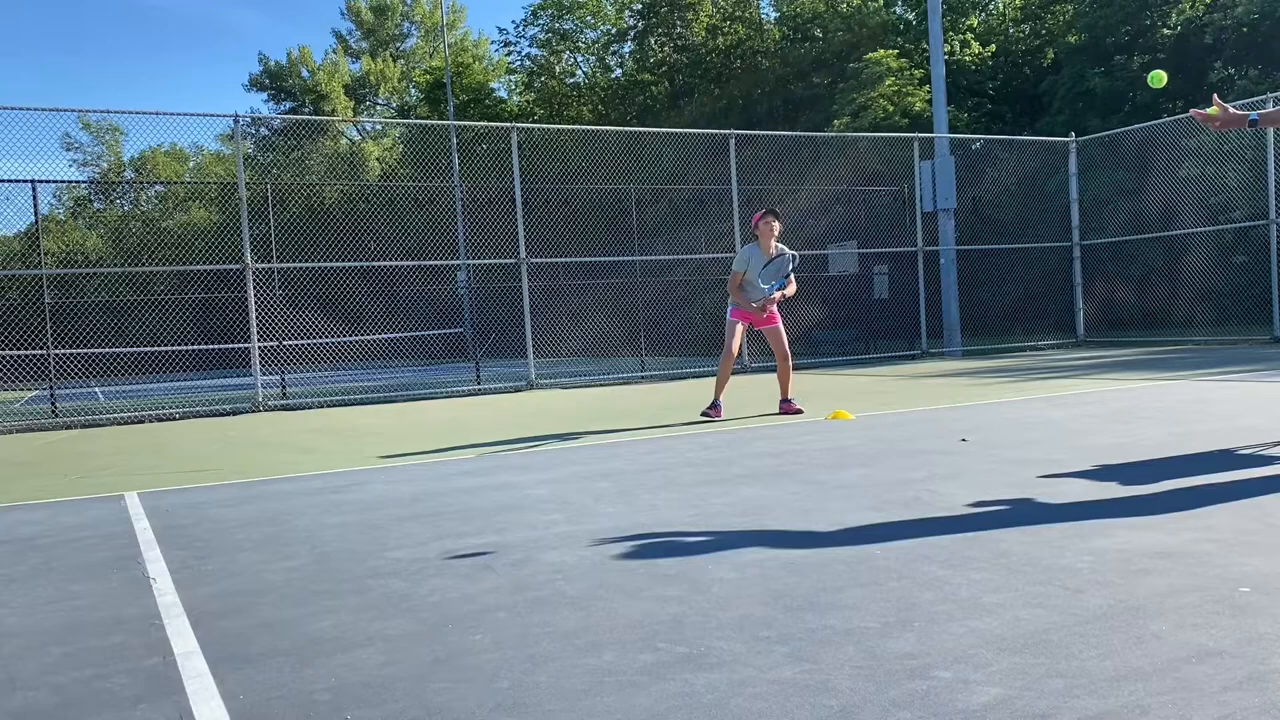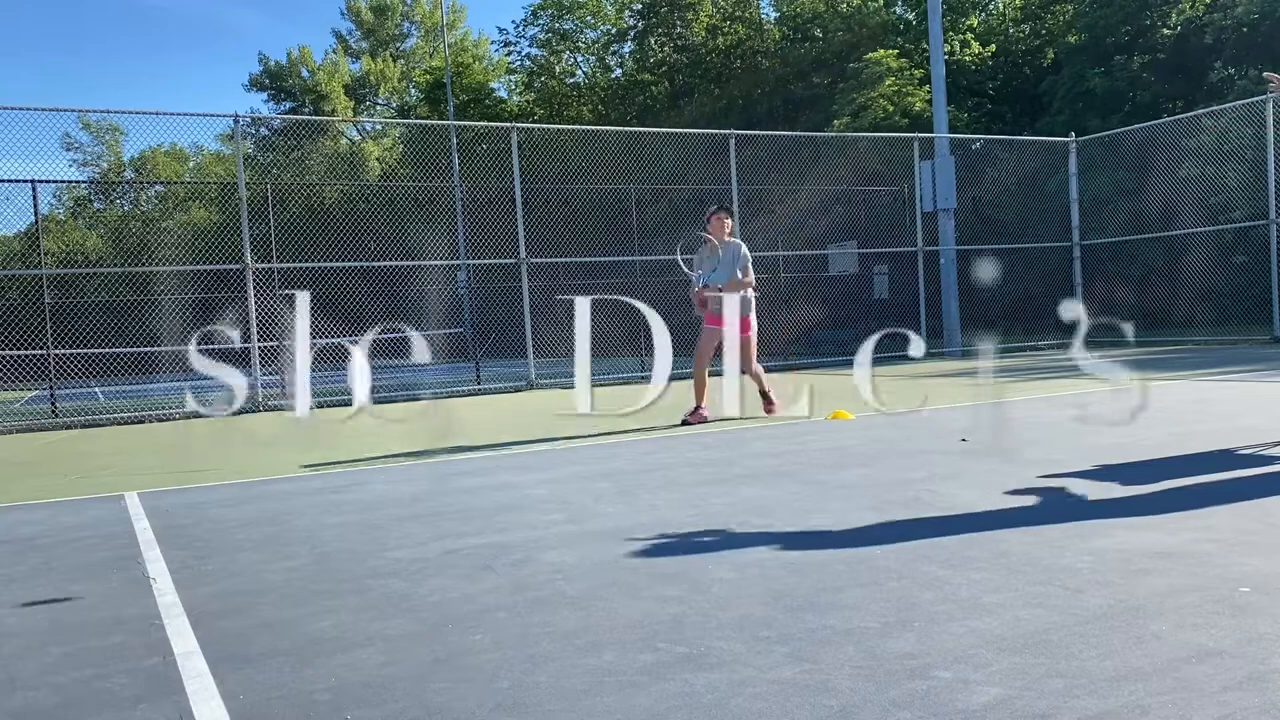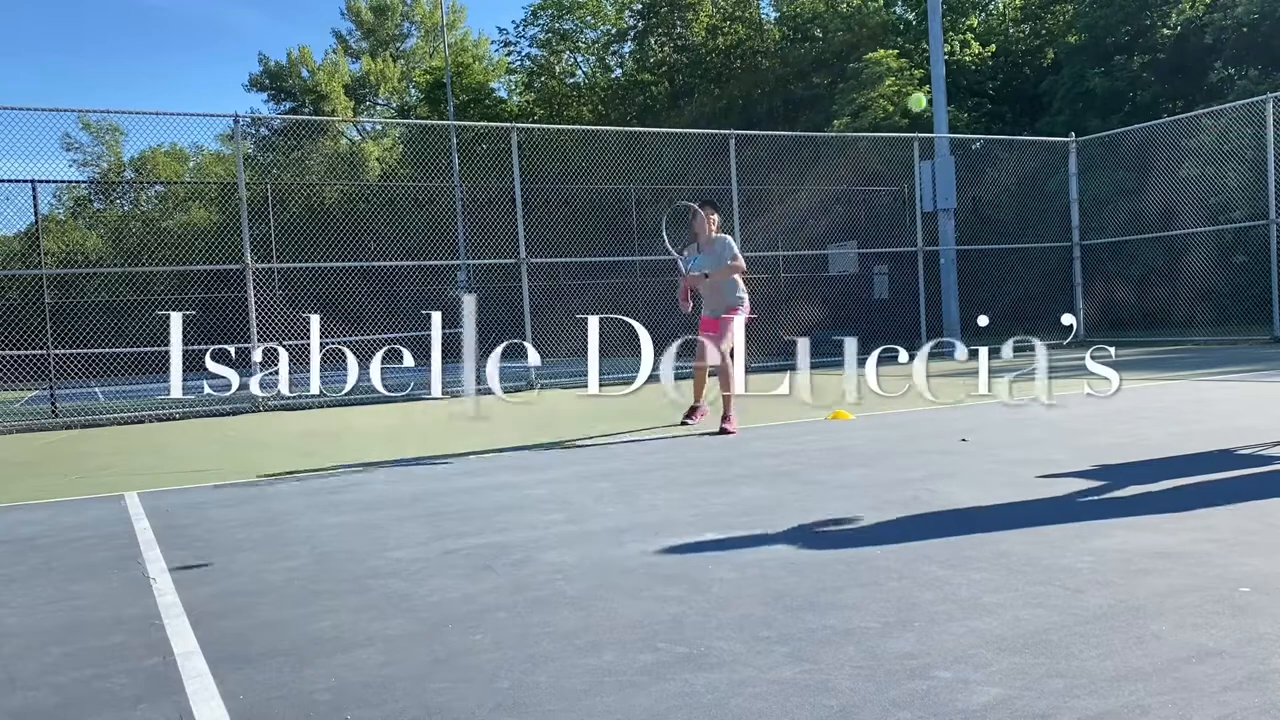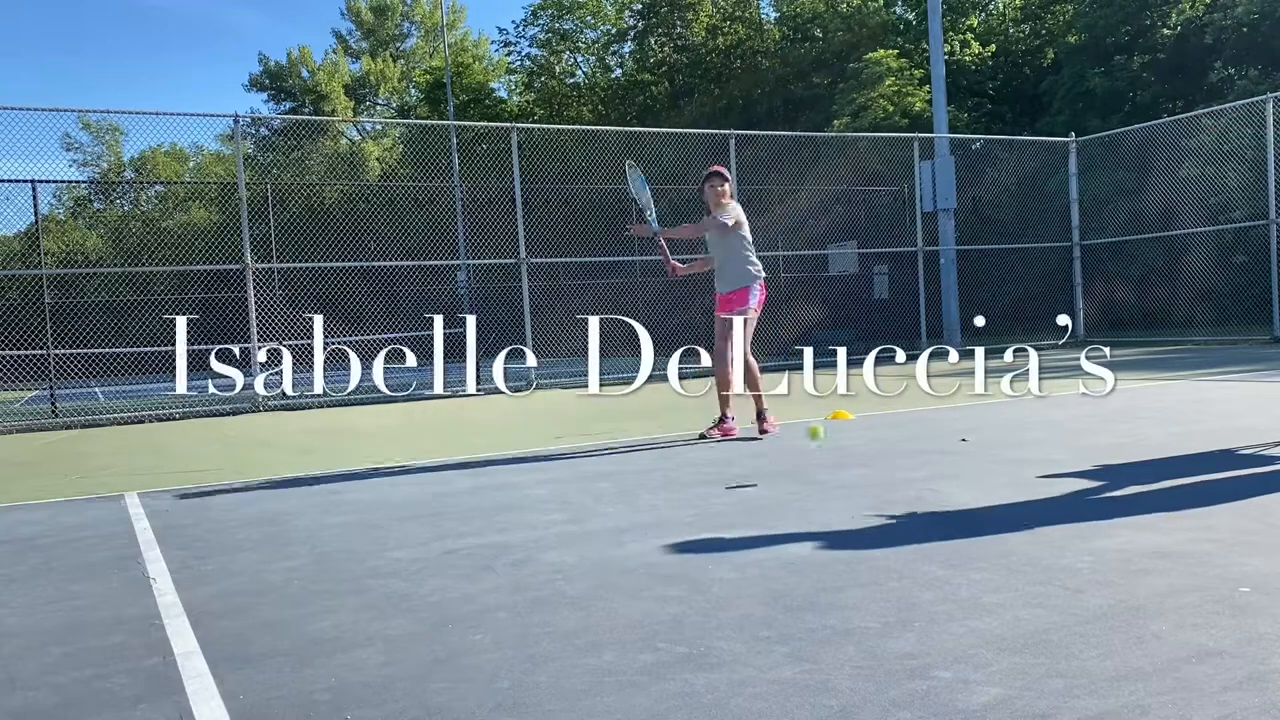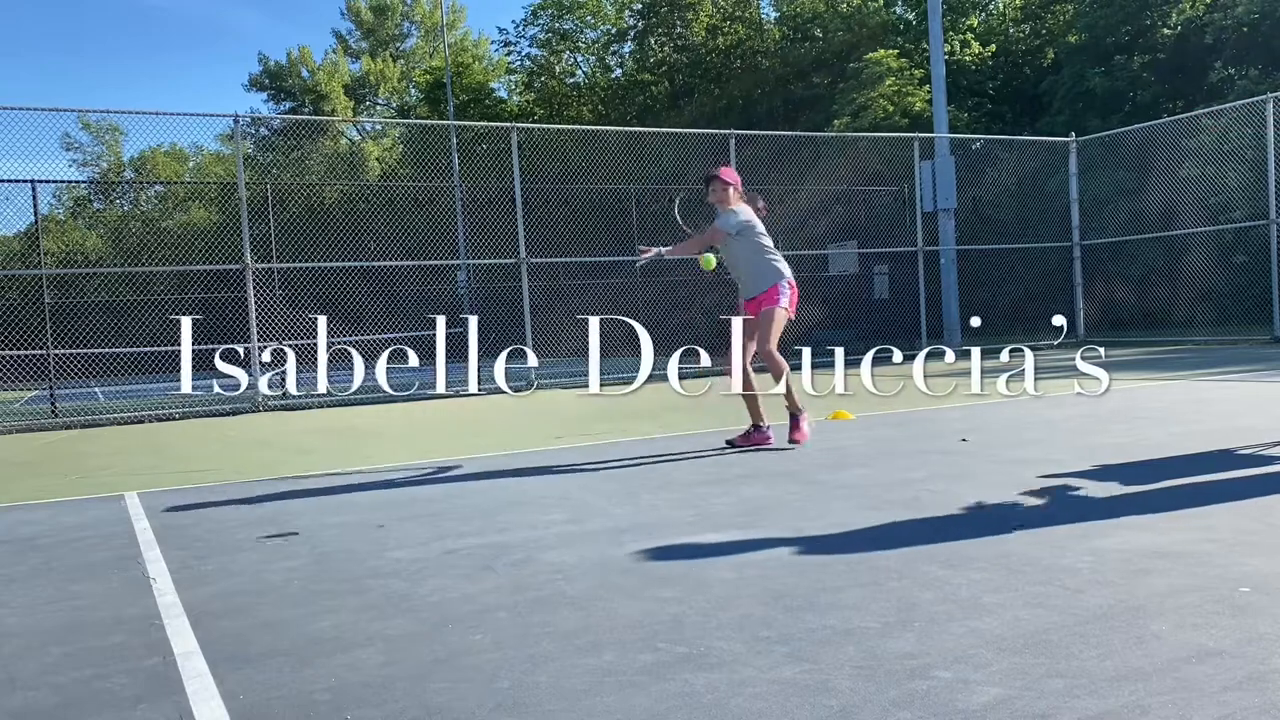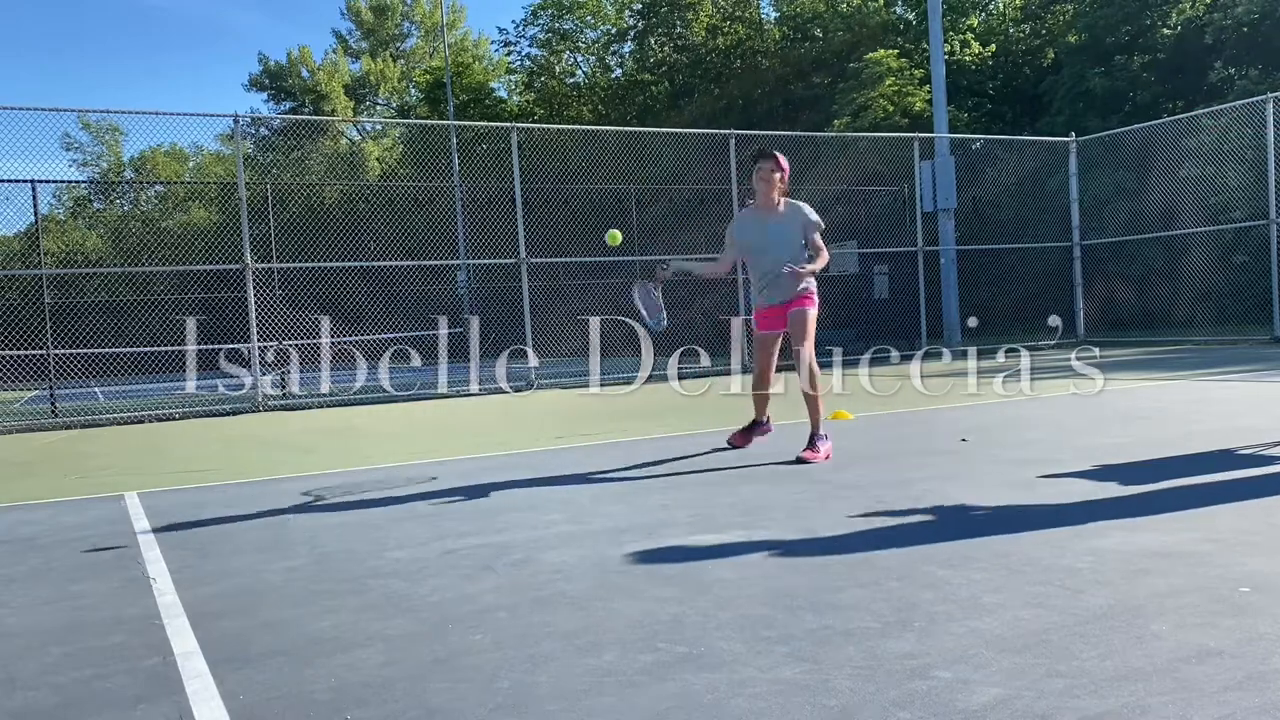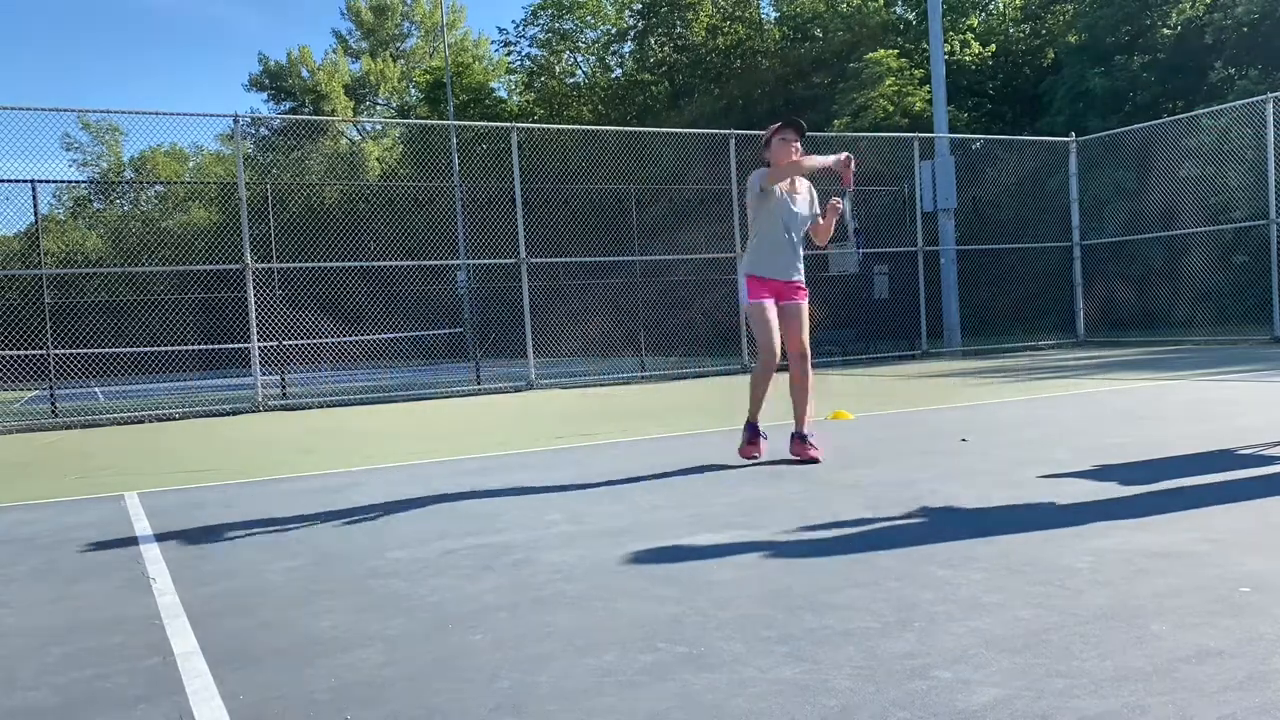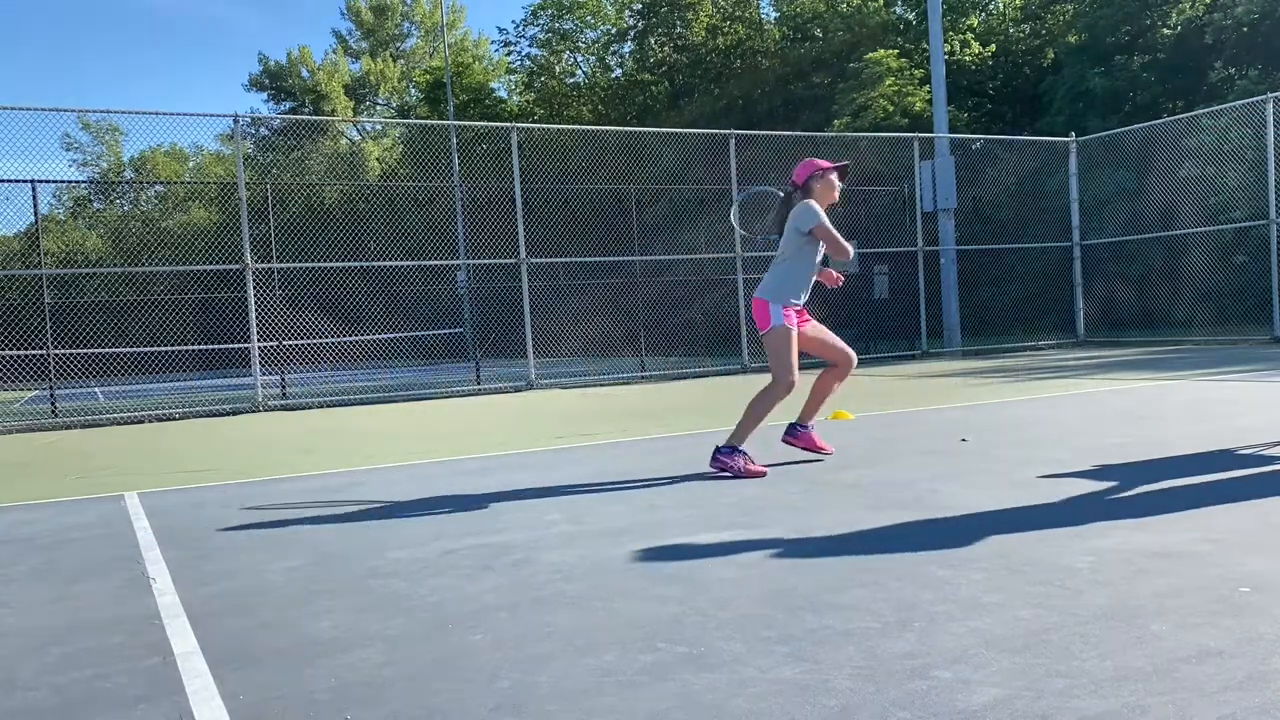
dt=0.3s
person 1, frame 1
left shoulder: (783, 253)
right shoulder: (747, 252)
left elbow: (792, 286)
right elbow: (732, 287)
left wrist: (780, 294)
right wrist: (752, 306)
left hip: (768, 309)
right hip: (741, 307)
left knee: (784, 354)
right knee: (730, 351)
left ankle: (786, 400)
right ankle: (716, 402)
person 1, frame 2
left shoulder: (738, 247)
right shoulder: (702, 254)
left elbow: (749, 281)
right elbow: (696, 289)
left wrist: (718, 290)
right wrist: (700, 304)
left hip: (743, 310)
right hip: (715, 312)
left knee: (749, 366)
right knee: (701, 358)
left ankle: (765, 391)
right ankle: (699, 408)
person 1, frame 3
left shoulder: (725, 242)
right shoulder: (690, 253)
left elbow: (740, 268)
right elbow: (686, 288)
left wrist: (704, 275)
right wrist: (685, 300)
left hip: (735, 307)
right hip: (710, 313)
left knee: (721, 352)
right knee: (700, 365)
left ankle: (728, 414)
right ankle: (697, 404)
person 1, frame 4
left shoulder: (731, 209)
right shoulder: (709, 222)
left elbow: (695, 230)
left wrist: (655, 231)
right wrist: (683, 268)
left hip: (748, 287)
right hip: (725, 291)
left knee: (740, 350)
right knee: (720, 353)
left ankle: (763, 414)
right ankle: (726, 419)
person 1, frame 5
left shoulder: (732, 214)
right shoulder: (735, 216)
left elbow: (697, 242)
left wrist: (661, 250)
left hip: (776, 285)
right hip: (753, 298)
left knee: (766, 348)
left ankle: (797, 413)
right ankle: (760, 428)
person 1, frame 6
left shoulder: (800, 211)
right shoulder: (742, 220)
left elbow: (822, 254)
right elbow: (722, 267)
left wrist: (810, 269)
right wrist: (682, 266)
left hip: (800, 295)
right hip: (765, 303)
left knee: (804, 355)
right knee: (762, 373)
left ankle: (818, 437)
right ankle: (760, 421)
person 1, frame 7
left shoulder: (806, 188)
right shoulder: (760, 180)
left elbow: (820, 238)
right elbow: (793, 167)
left wrist: (831, 212)
right wrist: (835, 160)
left hip: (792, 280)
right hip: (758, 277)
left knee: (801, 357)
right knee: (770, 354)
left ankle: (800, 436)
right ankle: (752, 426)
person 1, frame 8
left shoulder: (810, 214)
right shoulder: (807, 207)
right elbow: (844, 251)
left wrist: (820, 273)
right wrist: (842, 246)
left hip: (792, 308)
right hip: (775, 303)
left knee: (846, 360)
right knee: (785, 380)
left ankle: (801, 428)
right ankle: (728, 451)
